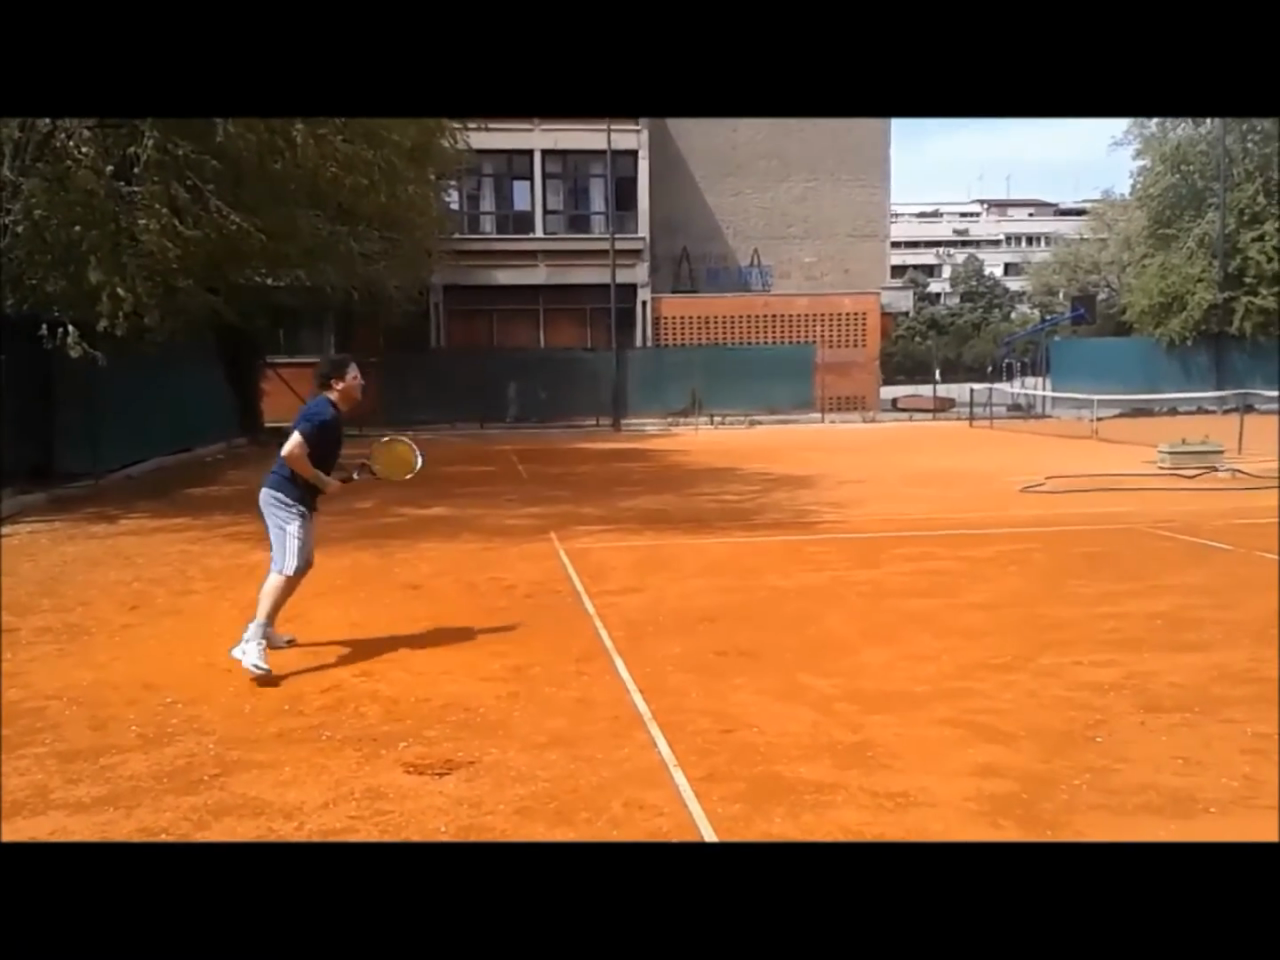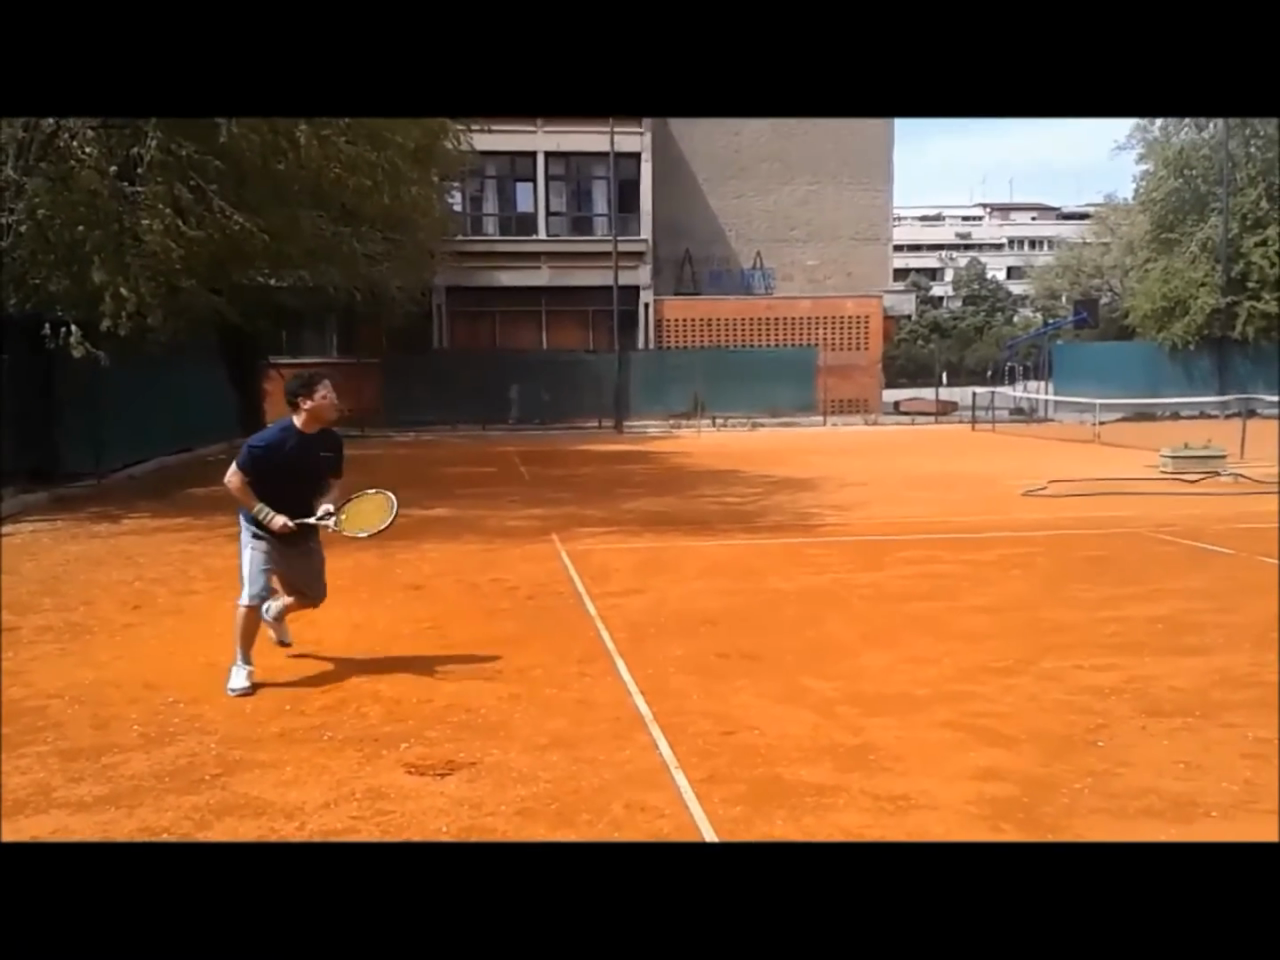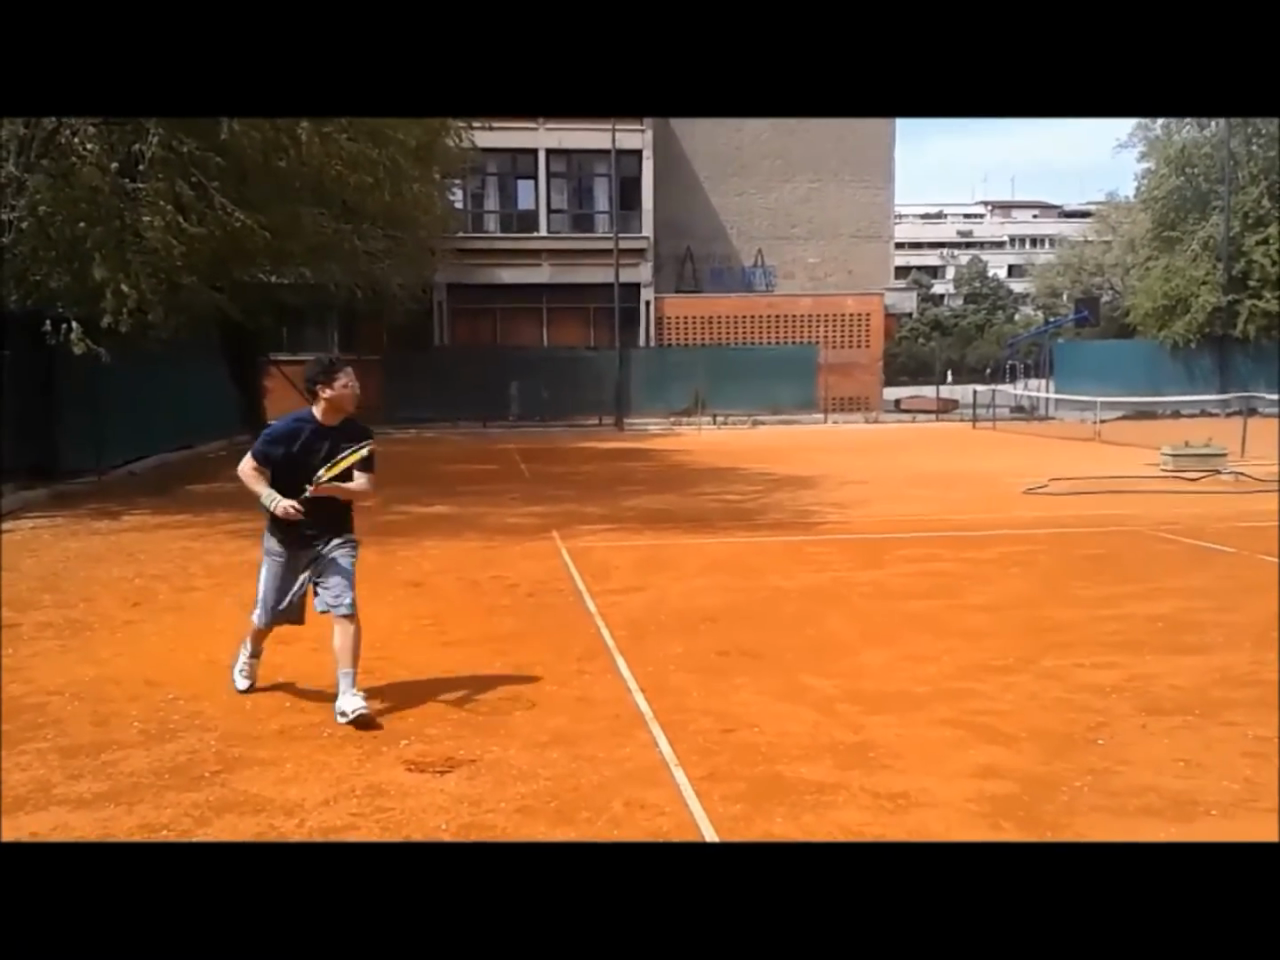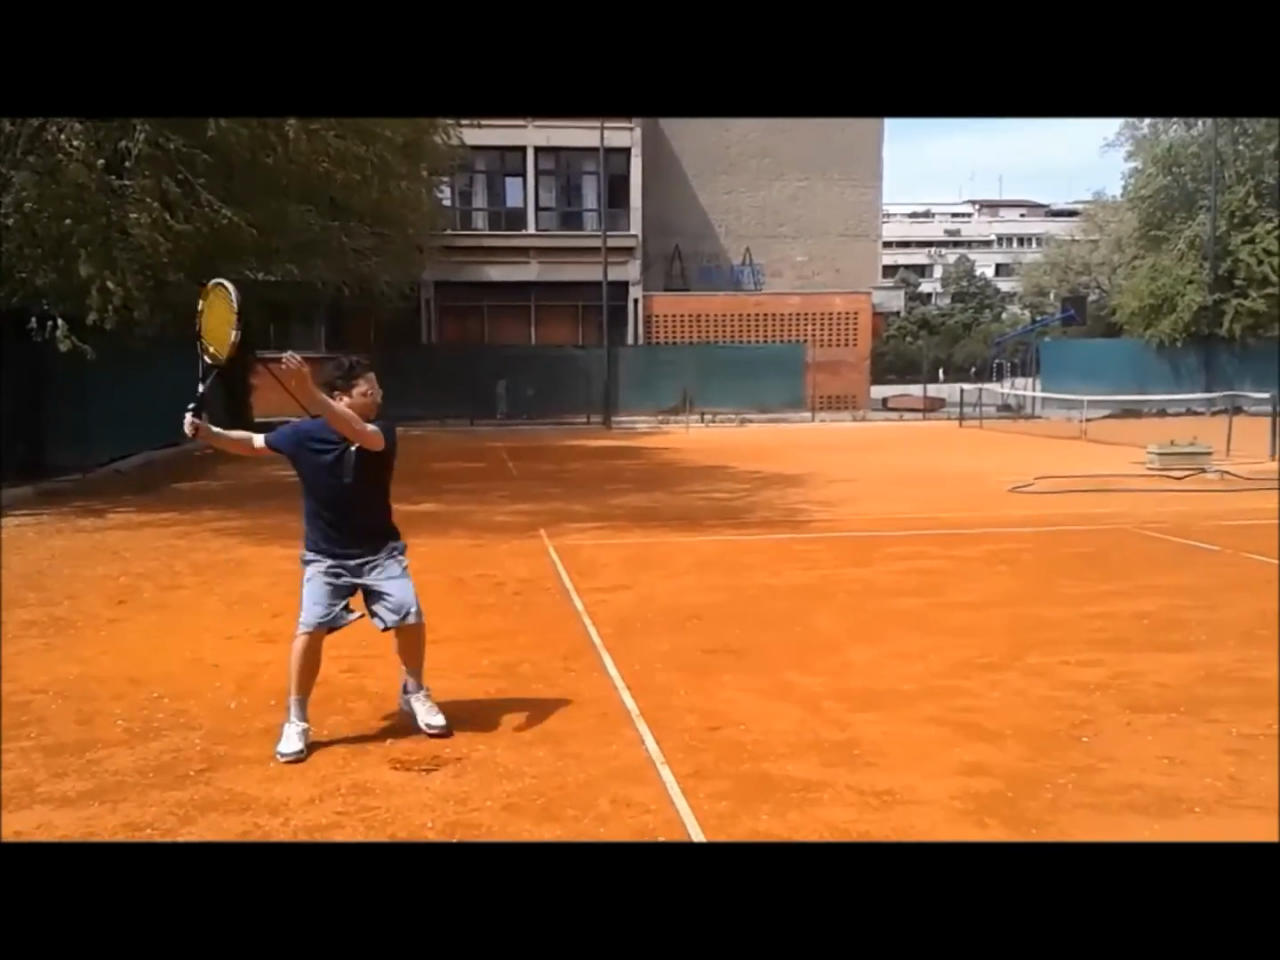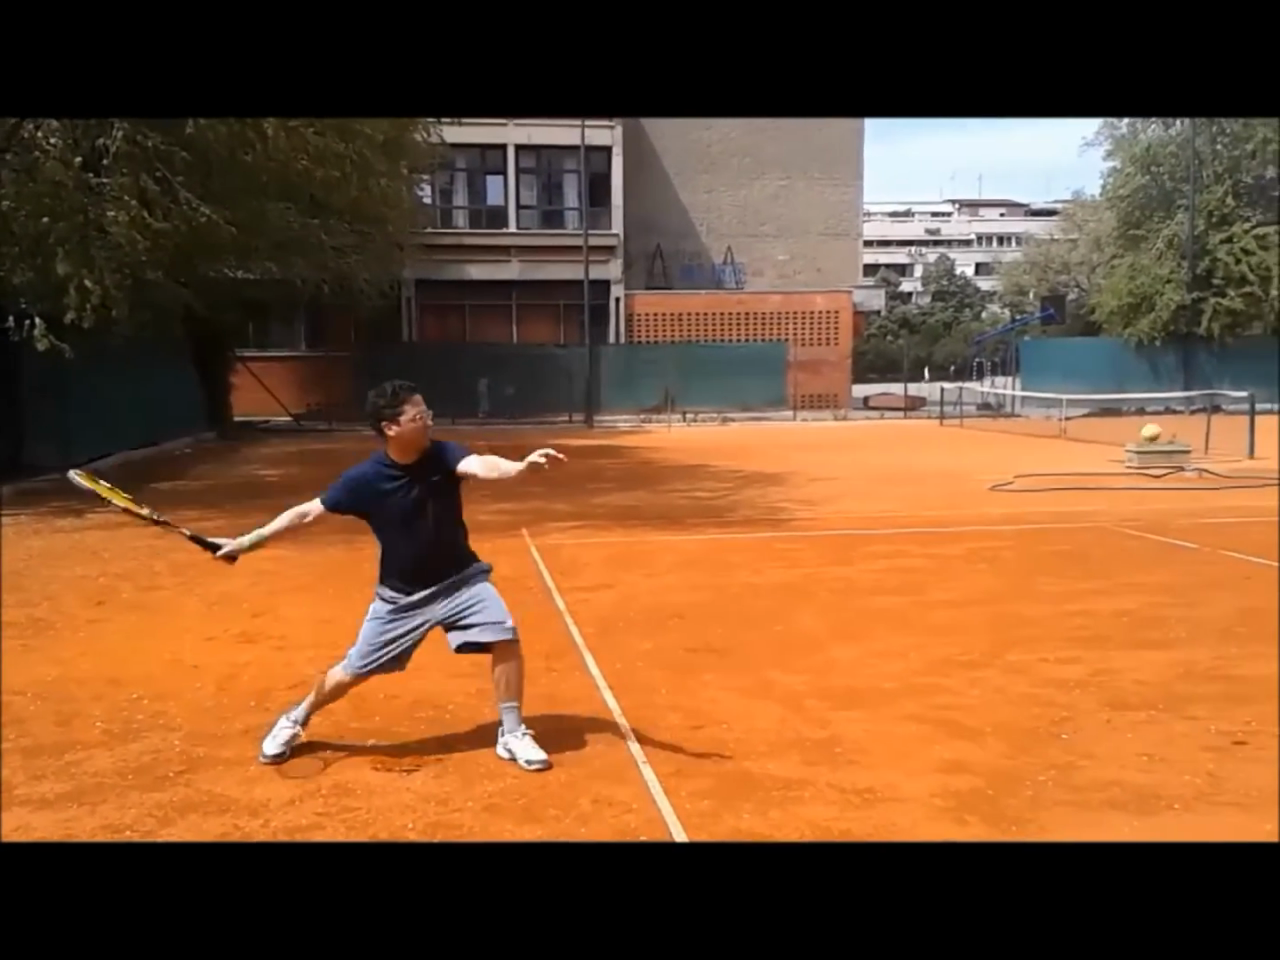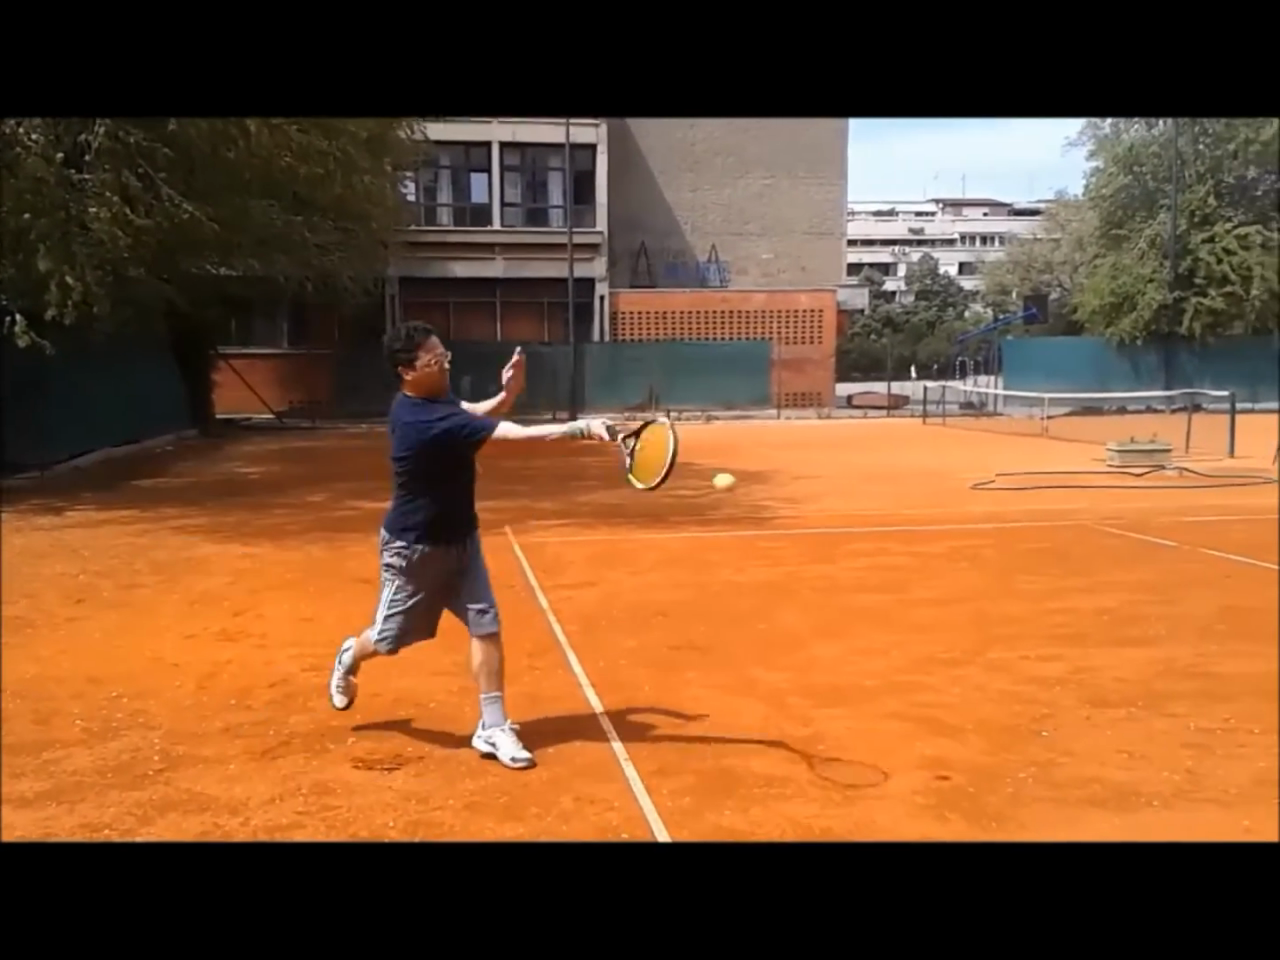
dt=0.3s
person 1, frame 1
left shoulder: (331, 414)
right shoulder: (324, 415)
right elbow: (290, 453)
left wrist: (341, 473)
right wrist: (323, 481)
left hip: (294, 497)
right hip: (286, 497)
left knee: (298, 566)
right knee: (289, 566)
left ankle: (265, 629)
right ankle: (253, 641)
person 1, frame 2
left shoulder: (332, 442)
right shoulder: (268, 441)
left elbow: (333, 483)
right elbow: (232, 480)
left wrist: (328, 503)
right wrist: (267, 515)
left hip: (303, 529)
right hip: (262, 529)
left knee: (312, 594)
right knee: (253, 597)
left ankle: (274, 612)
right ankle: (242, 666)
person 1, frame 3
left shoulder: (358, 434)
right shoulder: (284, 430)
left elbow: (364, 488)
right elbow: (247, 469)
left wrist: (332, 488)
right wrist: (273, 500)
left hip: (335, 538)
right hip: (287, 539)
left knee: (343, 610)
right knee: (266, 618)
left ankle: (347, 694)
right ankle: (249, 653)
person 1, frame 4
left shoulder: (381, 434)
right shoulder: (302, 435)
left elbow: (358, 430)
right elbow: (252, 442)
left wrist: (314, 396)
right wrist: (207, 432)
left hip: (380, 552)
right hip: (326, 559)
left knee: (409, 617)
right knee: (309, 631)
left ankle: (414, 691)
right ankle: (297, 721)
person 1, frame 5
left shoulder: (442, 455)
right shoulder: (363, 480)
left elbow: (480, 465)
right elbow: (306, 513)
left wrist: (522, 465)
right wrist: (247, 541)
left hip: (461, 579)
right hip: (402, 593)
left knee: (504, 639)
right knee: (354, 670)
left ankle: (513, 733)
right ankle: (295, 722)
person 1, frame 6
left shoulder: (433, 402)
right shoulder: (428, 423)
left elbow: (477, 416)
right elbow: (510, 435)
left wrist: (507, 393)
right wrist: (577, 429)
left hip: (457, 538)
right hip: (415, 546)
left knee: (486, 628)
right knee: (391, 637)
left ankle: (492, 728)
right ankle: (351, 655)
